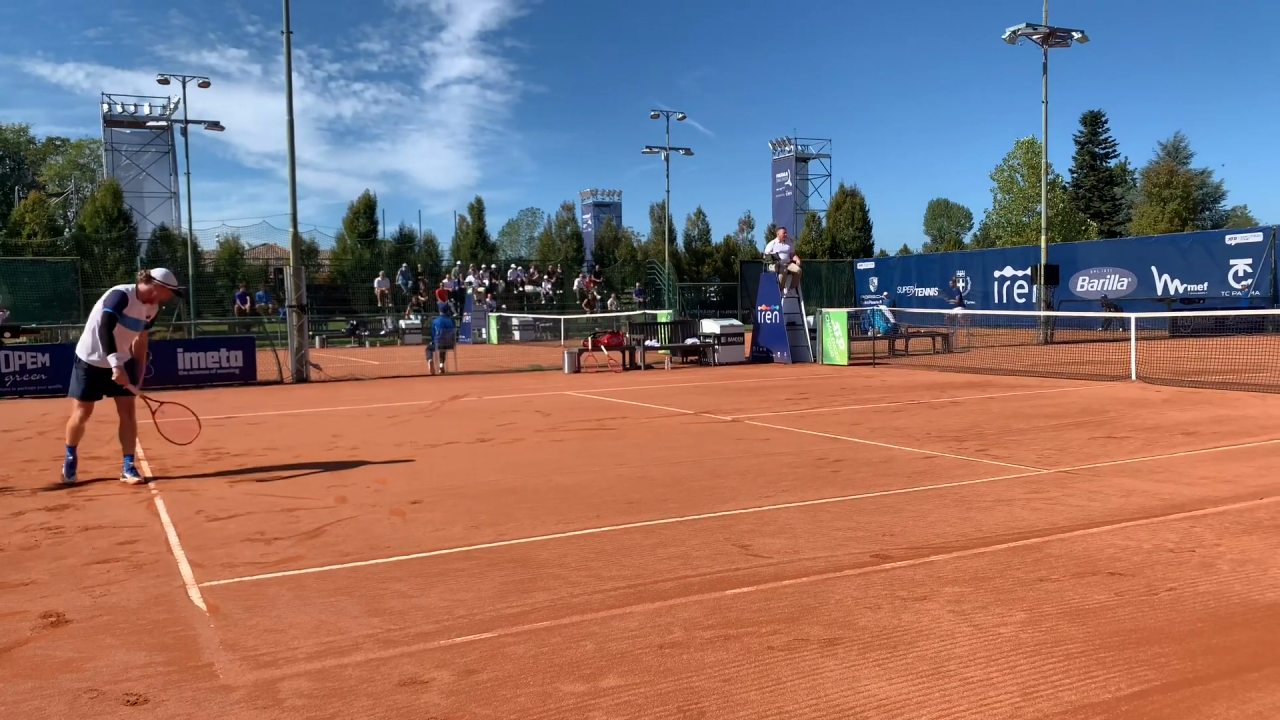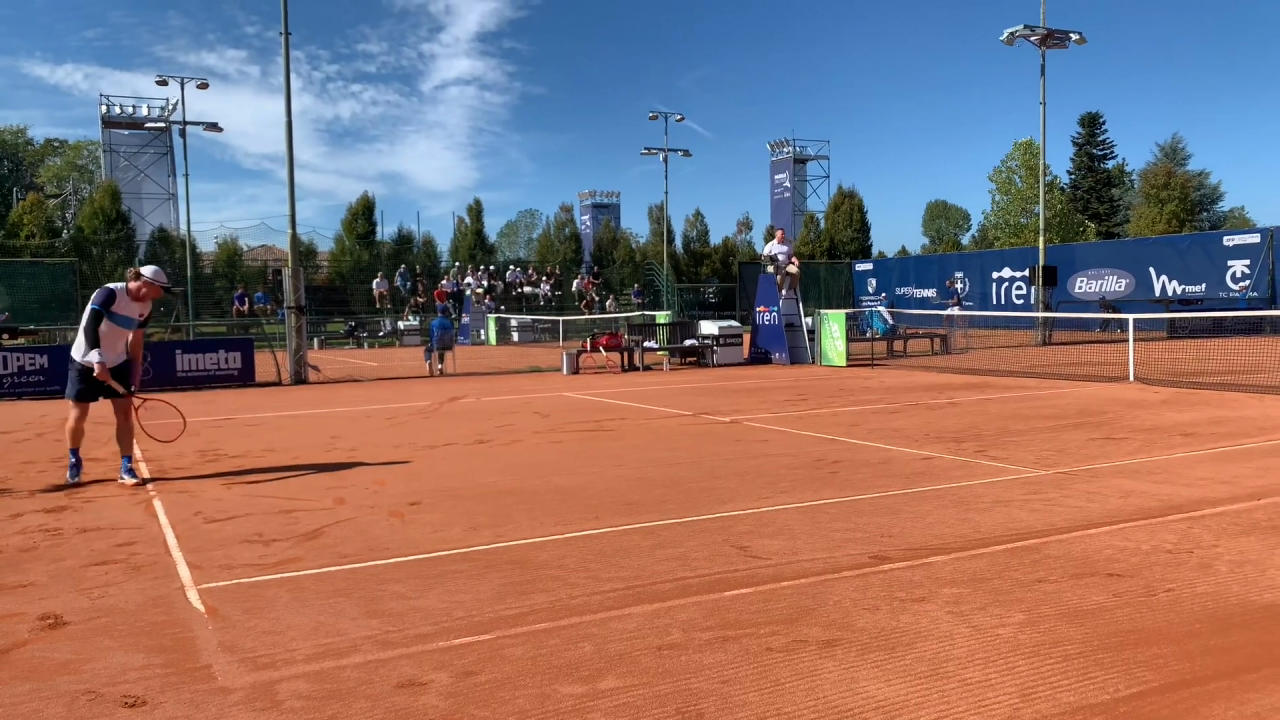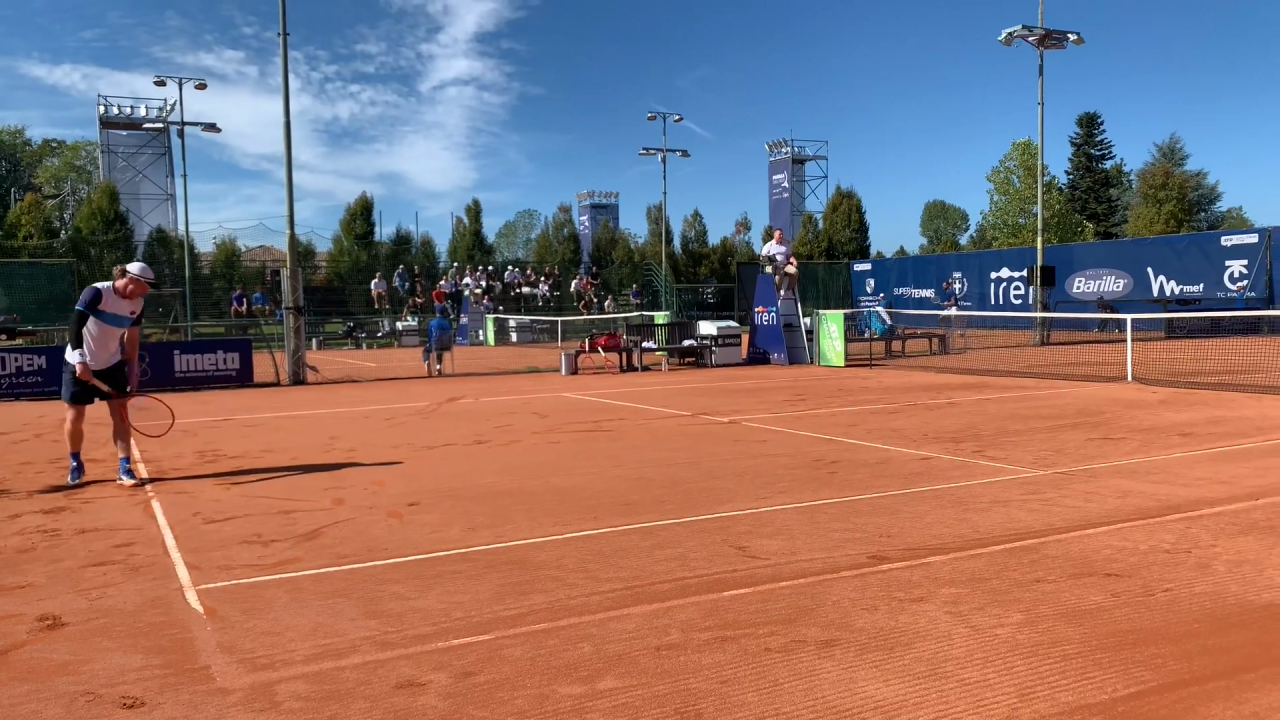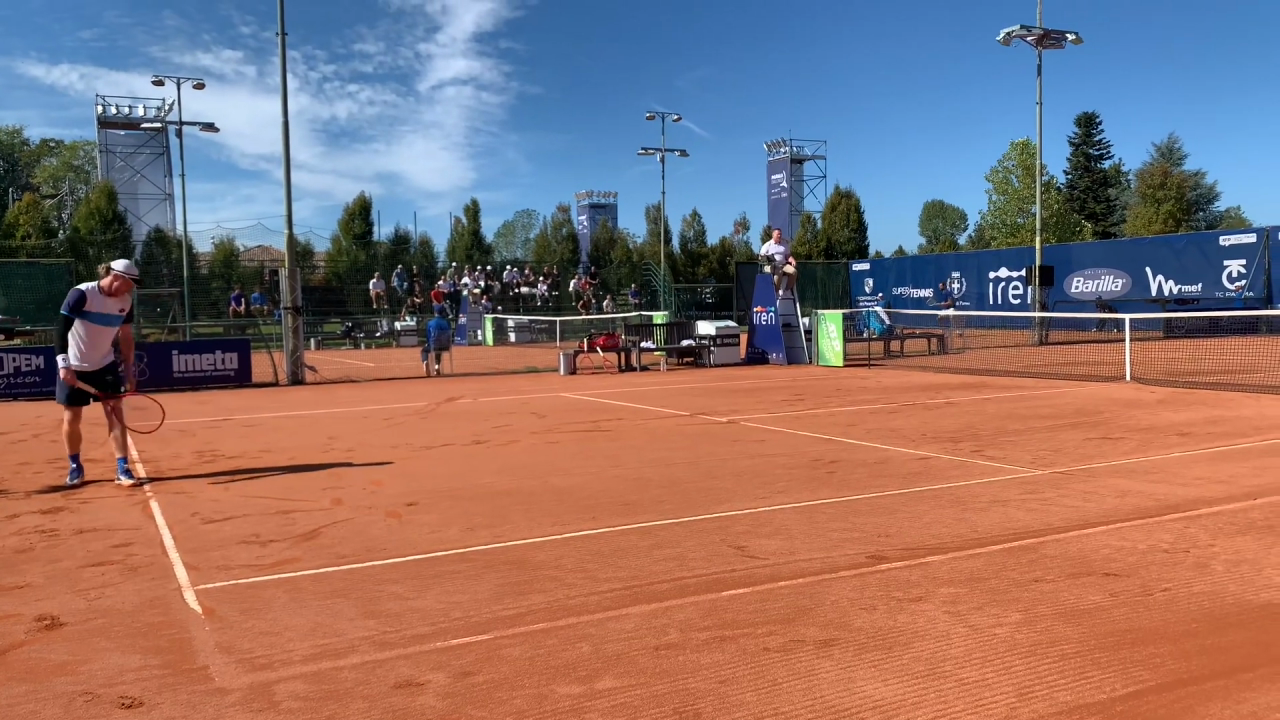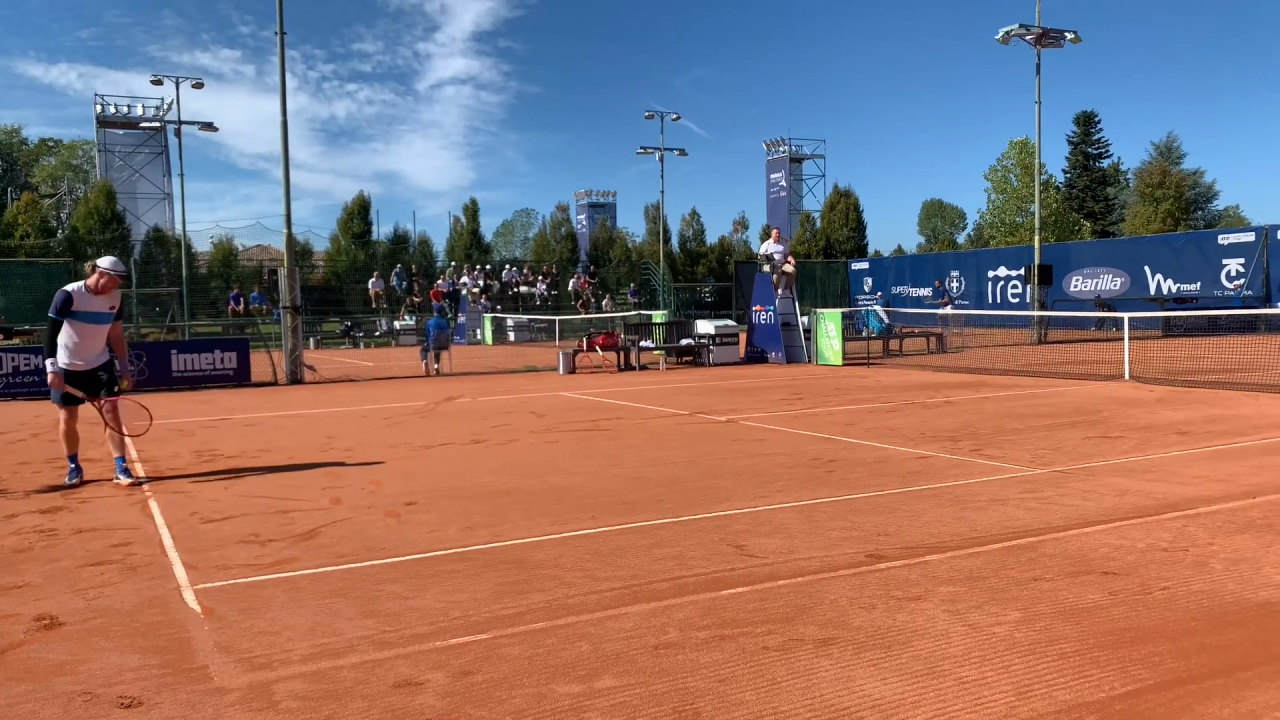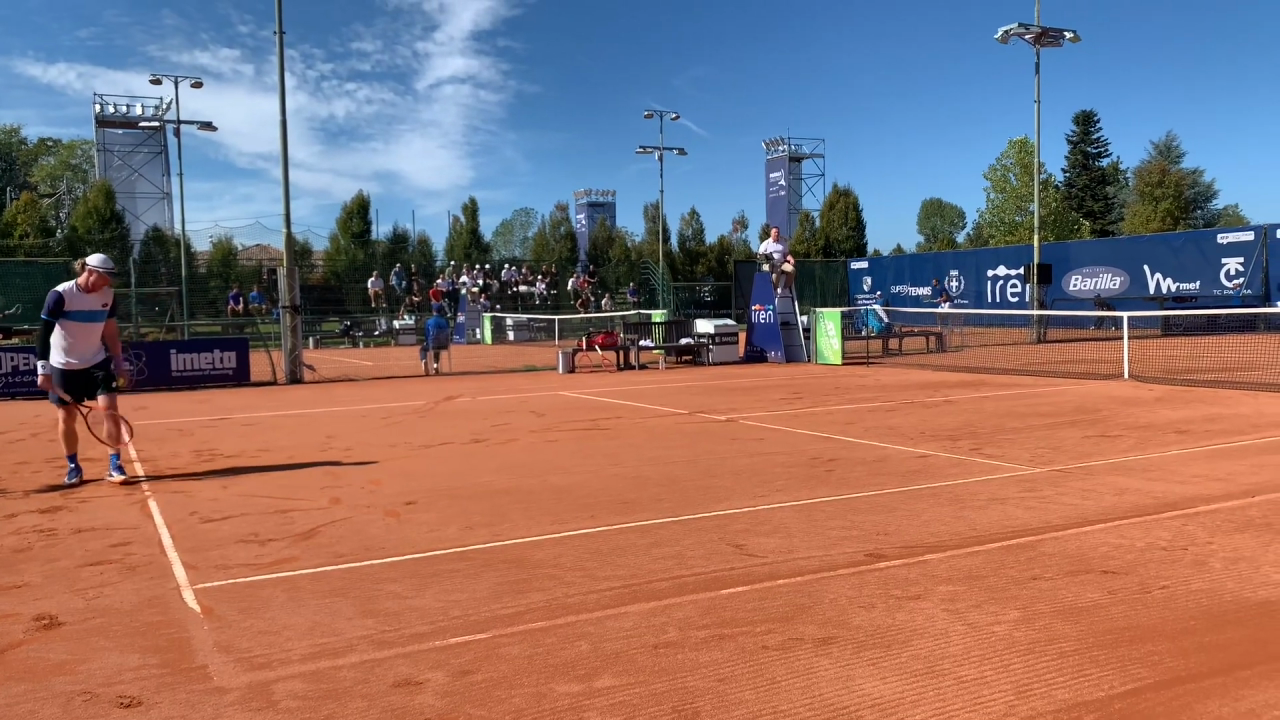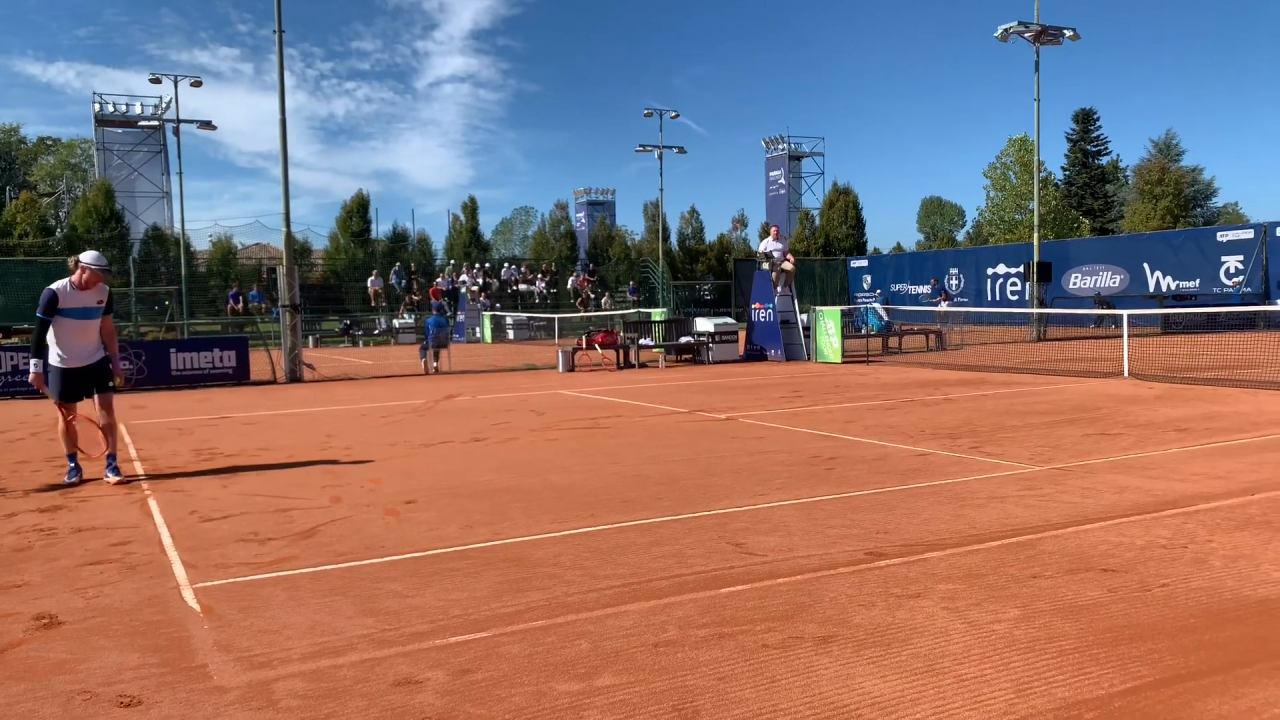
dt=0.1s
person 1, frame 1
left shoulder: (152, 308)
right shoulder: (120, 295)
right elbow: (104, 331)
left wrist: (139, 373)
right wrist: (115, 364)
left hip: (121, 363)
right hip: (91, 361)
left knee: (128, 411)
right knee: (82, 414)
left ankle: (128, 467)
right ankle: (70, 458)
person 1, frame 2
left shoulder: (145, 306)
right shoulder: (109, 293)
right elbow: (90, 327)
left wrist: (135, 373)
right wrist: (97, 361)
left hip: (116, 363)
right hip: (85, 362)
left knee: (125, 412)
right knee: (77, 415)
left ankle: (126, 468)
right ankle: (74, 460)
person 1, frame 3
left shoulder: (137, 304)
right shoulder: (96, 293)
left elbow: (132, 339)
right elbow: (76, 326)
left wrist: (132, 371)
right wrist: (80, 360)
left hip: (111, 364)
right hip: (80, 365)
left knee: (120, 414)
right knee: (74, 417)
left ankle: (126, 470)
right ankle: (76, 464)
person 1, frame 4
left shoulder: (125, 301)
right shoulder: (81, 294)
left elbow: (126, 337)
right elbow: (61, 331)
left wrist: (129, 369)
right wrist: (64, 365)
left hip: (105, 365)
right hip: (73, 367)
left knee: (116, 414)
right knee: (71, 419)
left ankle: (123, 468)
right ankle: (75, 466)
person 1, frame 5
left shoulder: (115, 298)
right shoulder: (68, 295)
left elbow: (117, 335)
right elbow: (51, 332)
left wrist: (124, 366)
right wrist: (52, 367)
left hip: (100, 364)
right hip: (68, 367)
left knee: (112, 413)
right knee: (68, 419)
left ankle: (121, 468)
right ankle: (74, 466)
person 1, frame 6
left shoulder: (107, 296)
right shoulder: (60, 295)
left elbow: (111, 332)
right elbow: (44, 334)
left wrist: (119, 363)
right wrist: (43, 370)
left hip: (97, 363)
right hip: (64, 366)
left knee: (109, 410)
right knee: (66, 419)
left ankle: (115, 465)
right ankle: (73, 466)
person 1, frame 7
left shoulder: (104, 293)
right shoulder: (54, 293)
left elbow: (108, 329)
right elbow: (40, 331)
left wrist: (116, 361)
right wrist: (36, 368)
left hip: (96, 361)
right hip: (63, 365)
left knee: (106, 411)
right knee: (66, 417)
left ankle: (111, 466)
right ankle: (73, 466)
